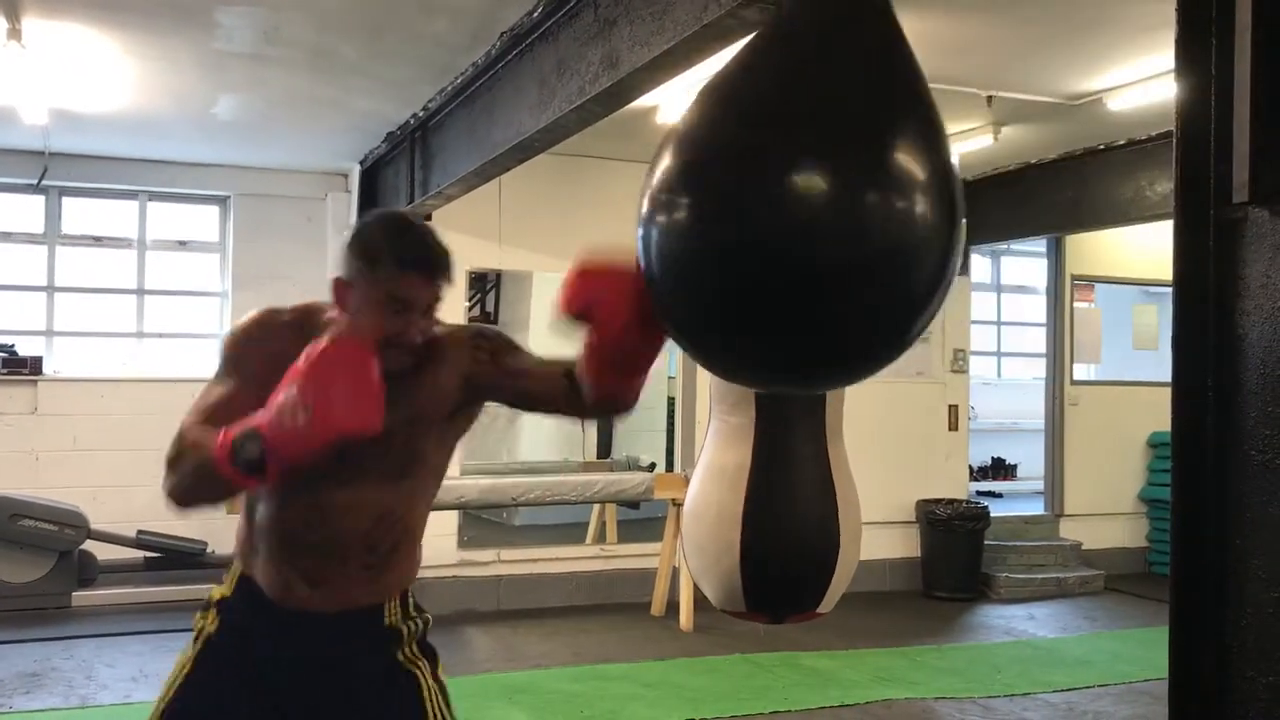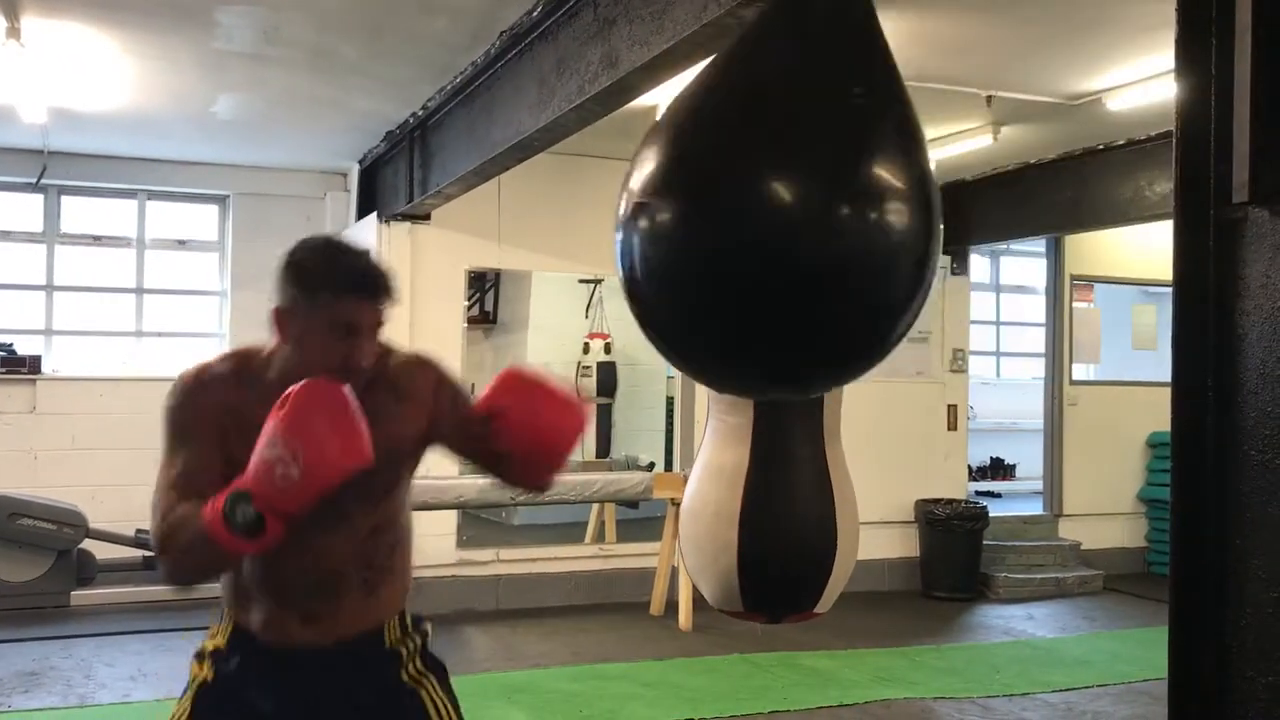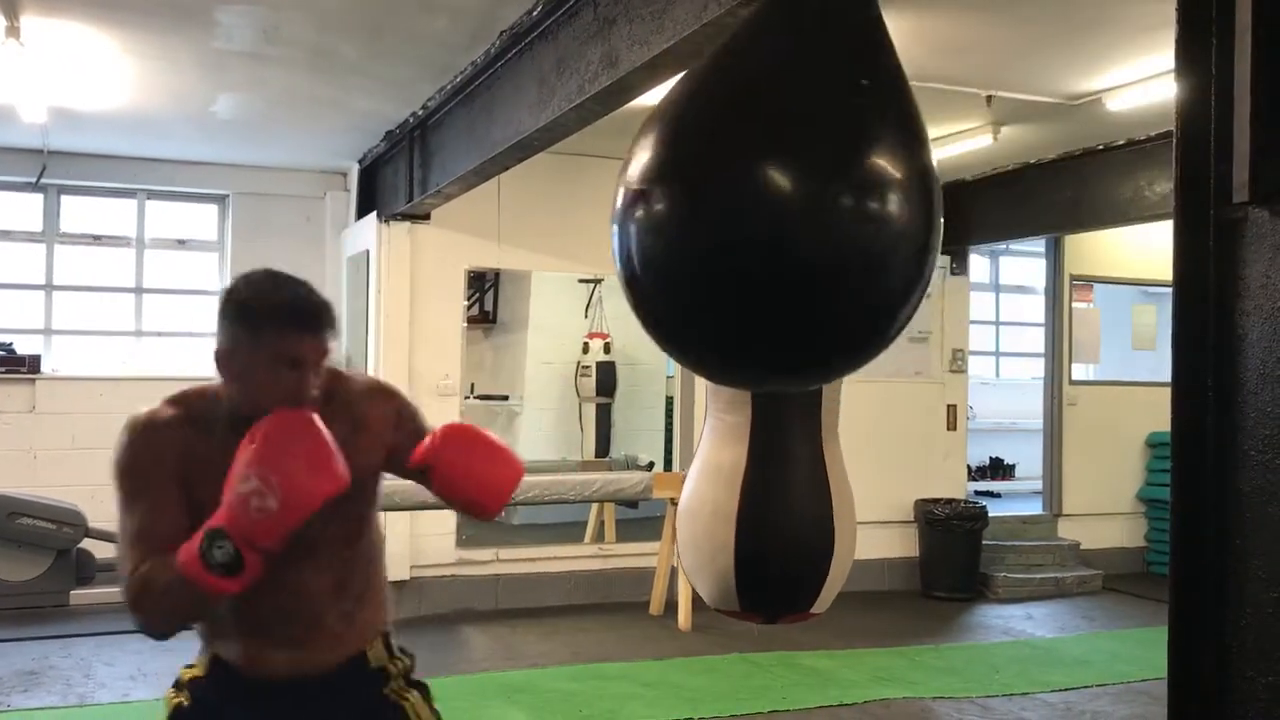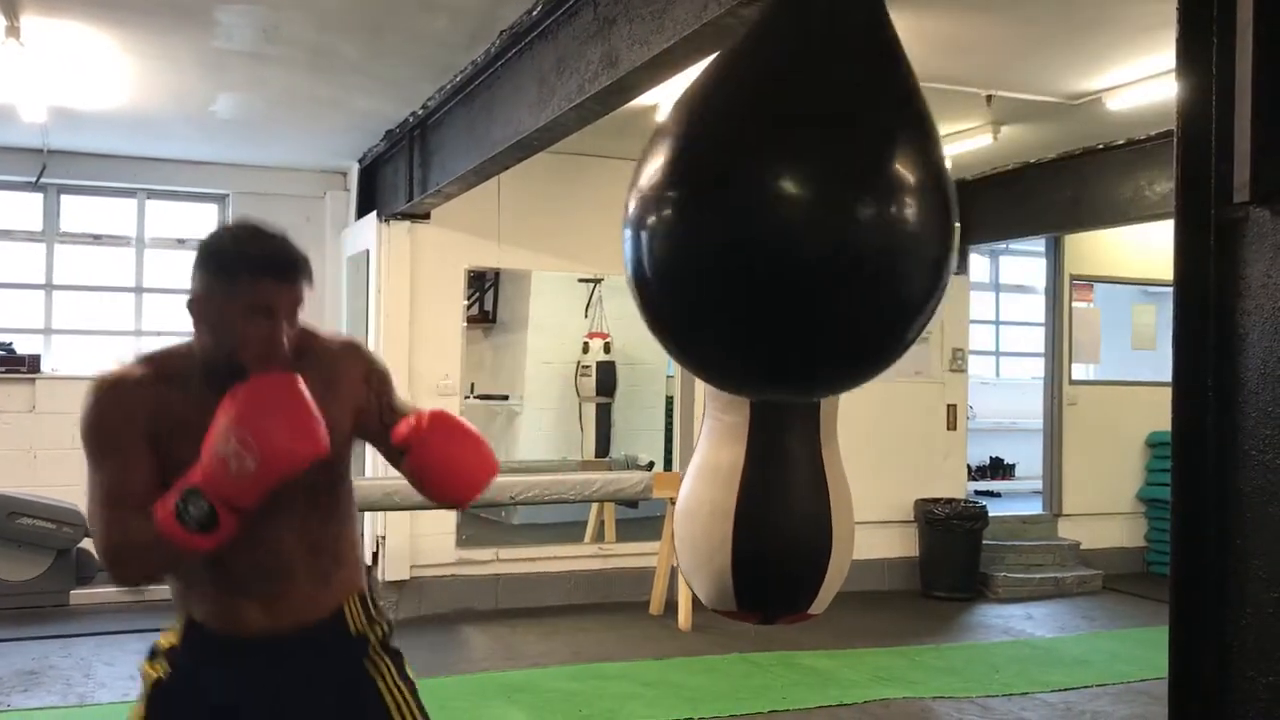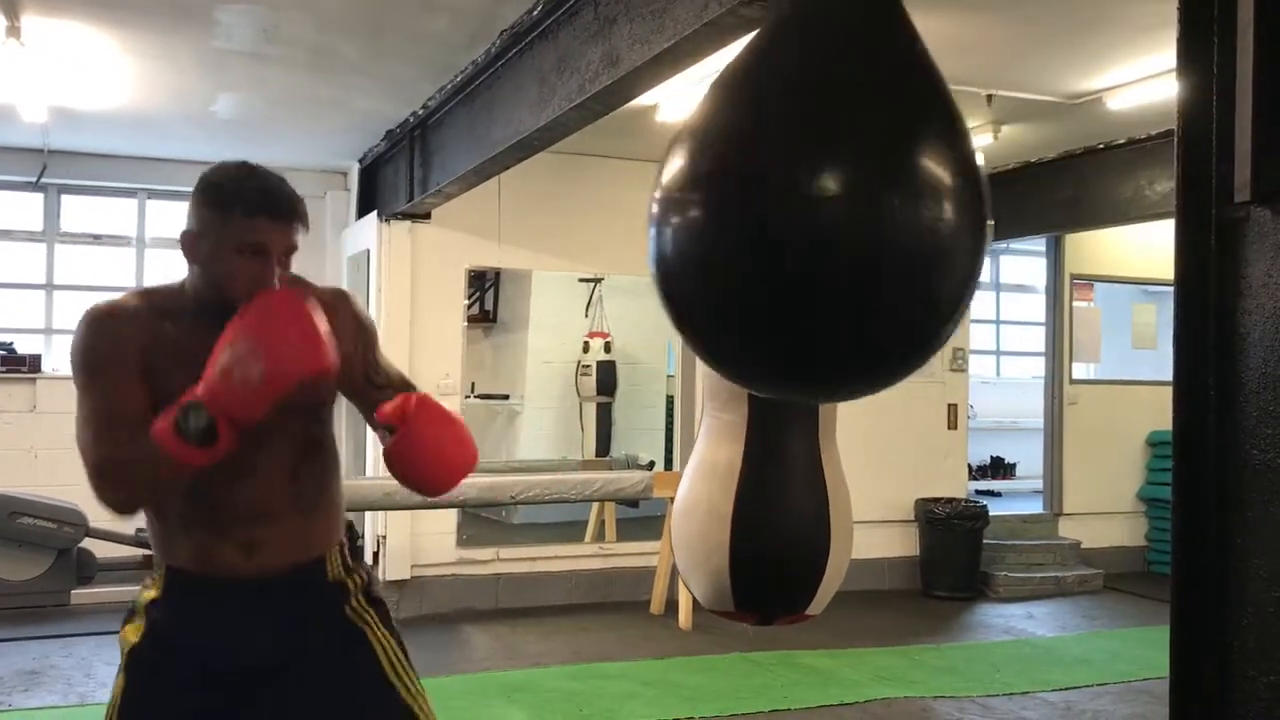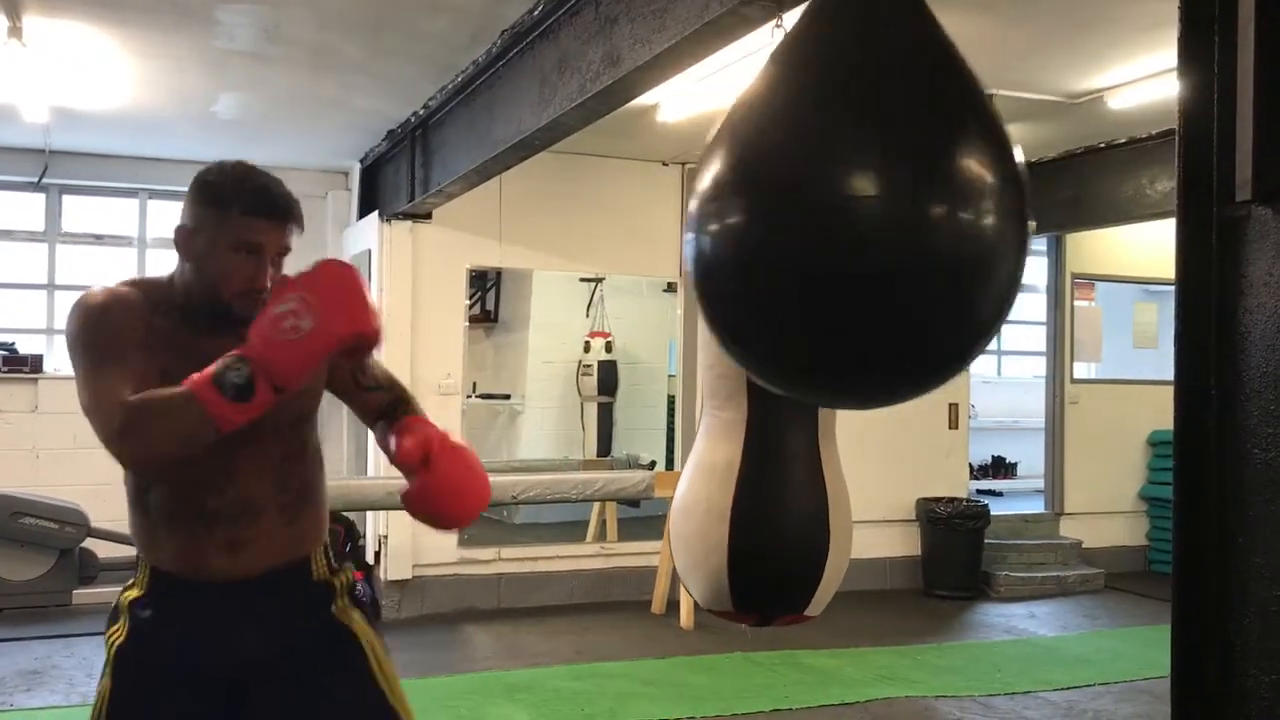
dt=0.1s
person 1, frame 1
left shoulder: (463, 360)
right shoulder: (271, 340)
left elbow: (596, 393)
right elbow: (183, 479)
left wrist: (626, 323)
right wrist: (267, 438)
left hip: (372, 636)
right hip: (249, 623)
person 1, frame 2
left shoulder: (411, 387)
right shoulder: (213, 394)
left elbow: (525, 470)
right elbow: (177, 557)
left wrist: (535, 441)
right wrist: (261, 500)
left hip: (376, 664)
right hip: (249, 663)
person 1, frame 3
left shoulder: (370, 410)
right shoulder: (161, 439)
left elbow: (442, 467)
right elbow: (154, 609)
left wrist: (465, 473)
right wrist: (236, 539)
person 1, frame 4
left shoulder: (343, 370)
right shoulder: (128, 398)
left elbow: (417, 447)
right elbow: (123, 561)
left wrist: (438, 452)
right wrist: (213, 495)
left hip: (335, 652)
right hip: (205, 661)
person 1, frame 5
left shoulder: (322, 313)
right shoulder: (120, 328)
left elbow: (389, 396)
right elbow: (119, 482)
left wrist: (415, 426)
right wrist: (215, 409)
left hip: (317, 601)
right hip: (187, 611)
person 1, frame 6
left shoulder: (319, 312)
right shoulder: (113, 316)
left elbow: (385, 400)
right elbow: (136, 439)
left wrist: (422, 445)
right wrist: (258, 369)
left hip: (302, 604)
right hip: (170, 614)
